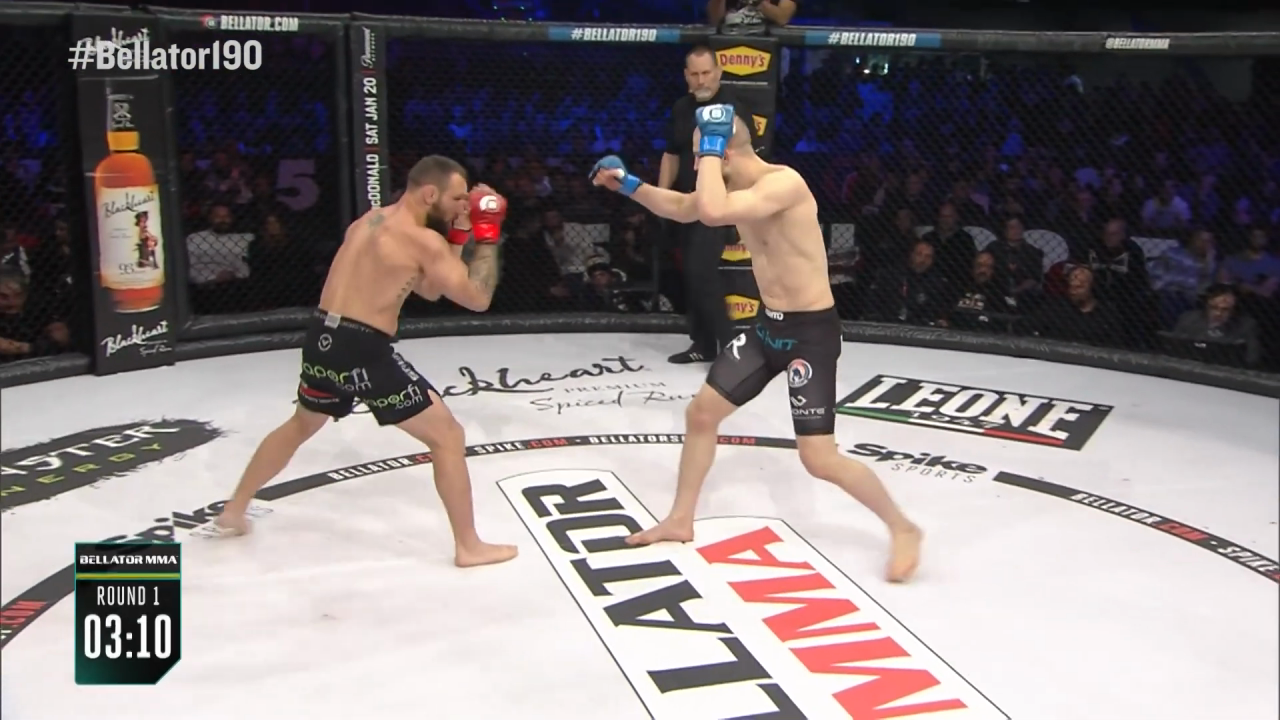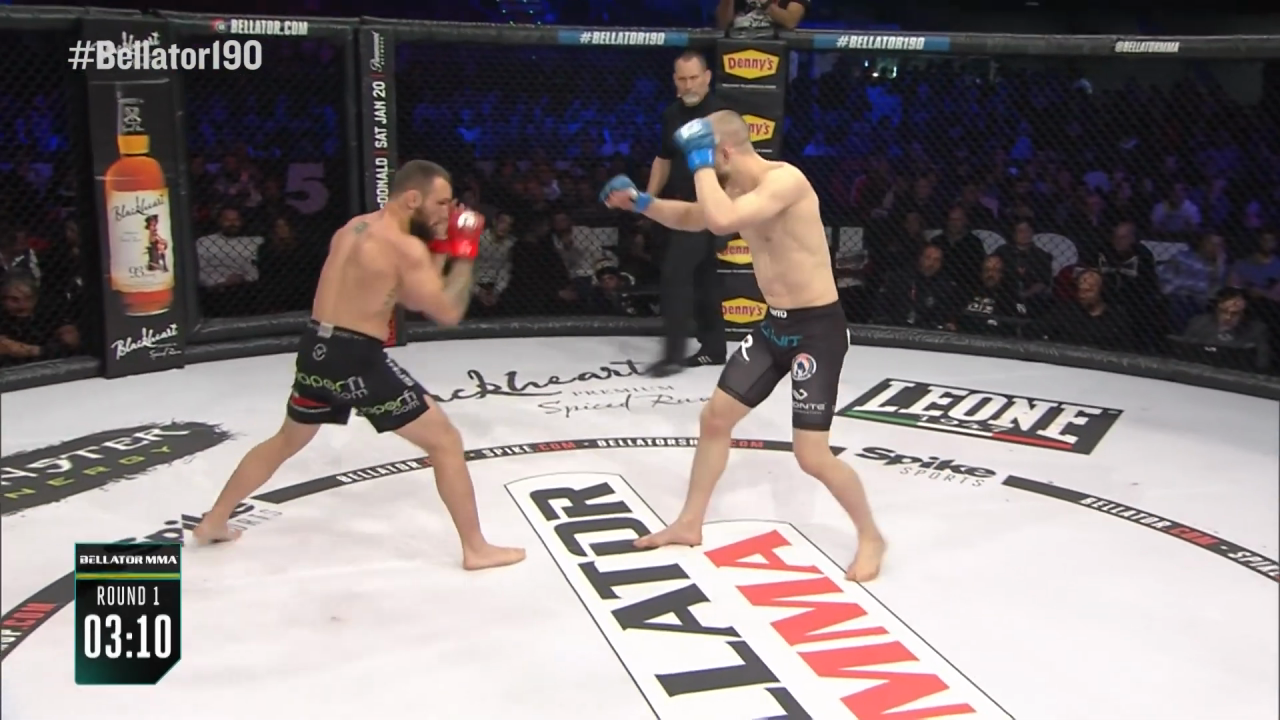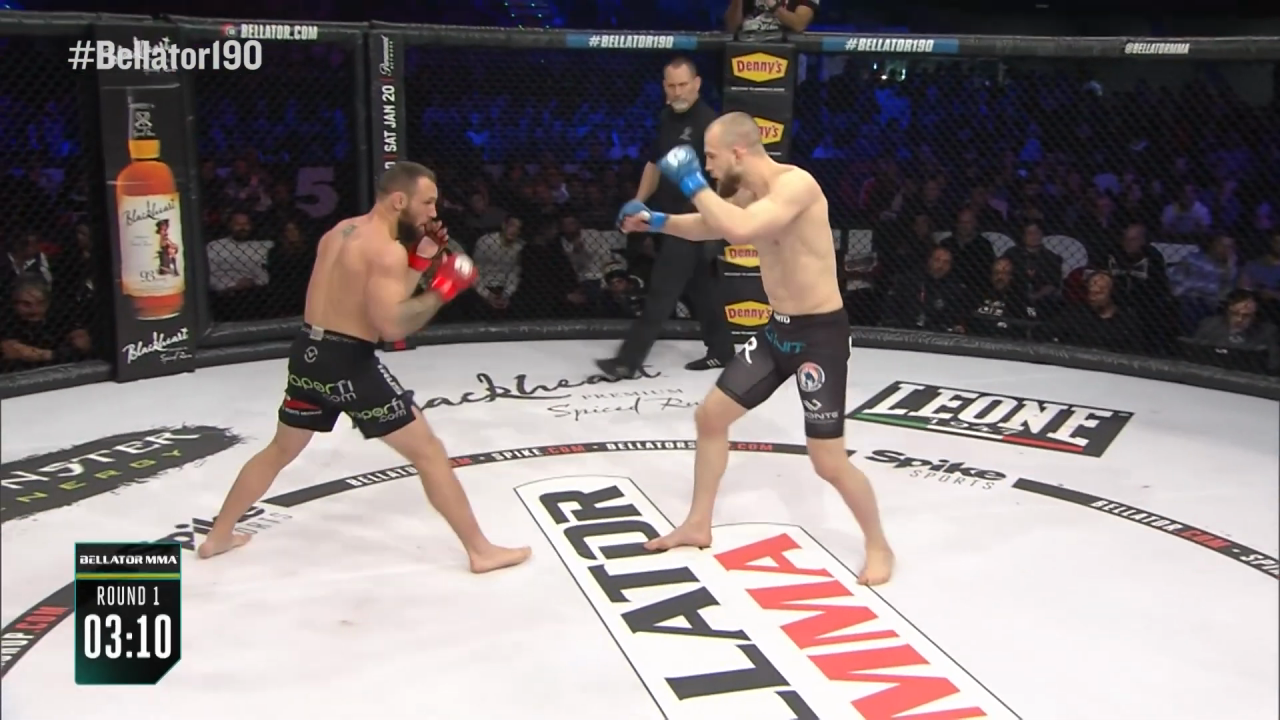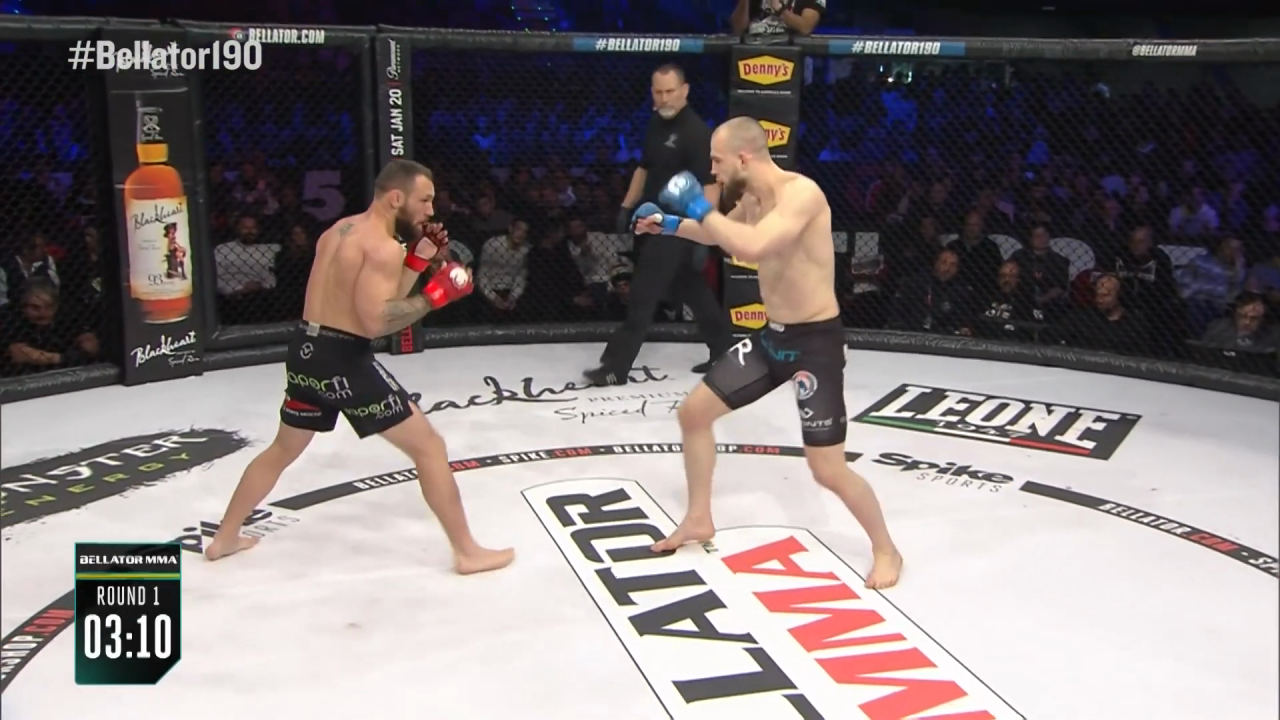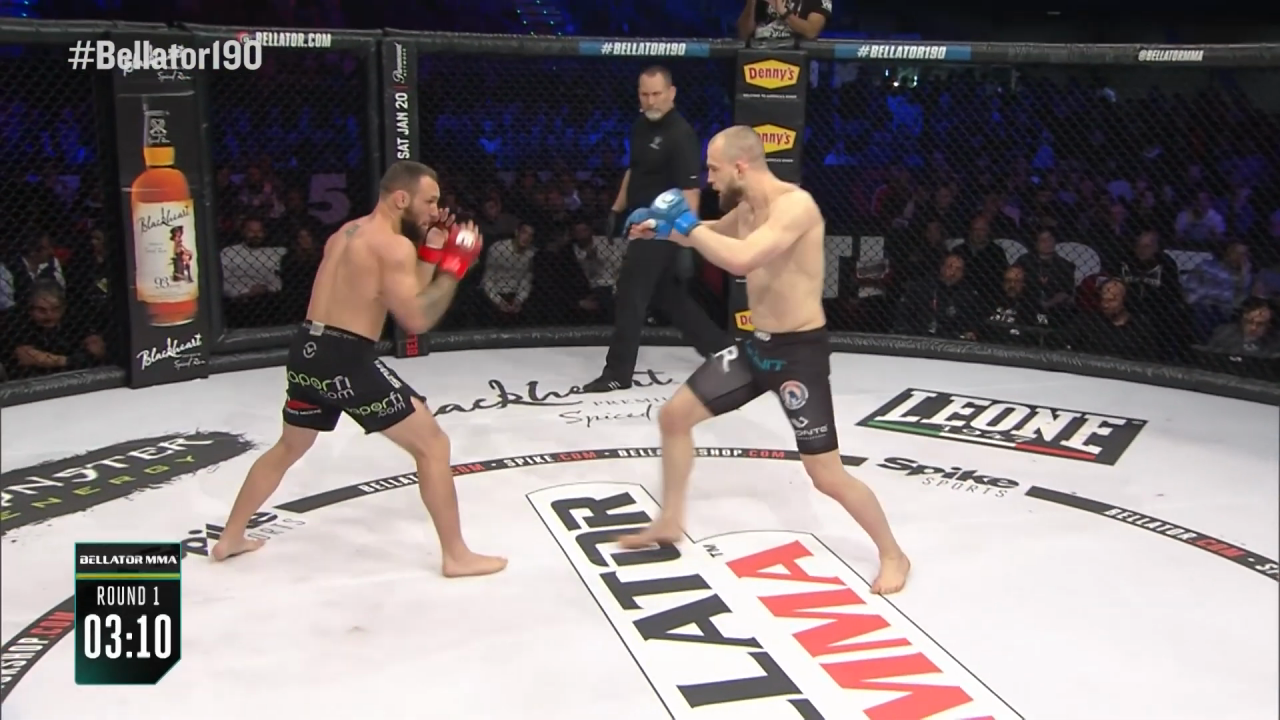
dt=0.1s
person 1, frame 1
left shoulder: (783, 184)
right shoulder: (744, 186)
left elbow: (712, 211)
right elbow: (683, 208)
left wrist: (709, 146)
right wrist: (626, 183)
left hip: (810, 331)
right hip: (771, 325)
left knee: (819, 458)
right knee: (701, 413)
left ankle: (901, 529)
right ankle: (680, 520)
person 1, frame 2
left shoulder: (784, 180)
right shoulder: (739, 187)
left elbow: (722, 220)
right elbow: (693, 215)
left wrist: (700, 163)
right wrist: (639, 201)
left hip: (817, 329)
right hip: (775, 325)
left knee: (811, 455)
right knee: (714, 419)
left ankle: (869, 538)
right ankle: (688, 524)
person 1, frame 3
left shoulder: (796, 184)
right shoulder: (750, 191)
left elbow: (739, 230)
right elbow: (709, 227)
left wrist: (693, 183)
right wrist: (656, 221)
left hip: (821, 335)
right hip: (779, 330)
left knee: (829, 462)
right knee: (710, 416)
left ankle: (878, 545)
right ankle: (697, 525)
person 1, frame 4
left shoulder: (801, 193)
right shoulder: (754, 199)
left elbow: (755, 248)
right elbow: (724, 229)
left wrist: (701, 209)
right wrist: (671, 223)
left hip: (815, 342)
right hip: (772, 337)
left knee: (828, 469)
right knee: (693, 411)
left ankle: (886, 550)
right ankle: (698, 521)
person 1, frame 5
left shoulder: (795, 205)
right shoulder: (748, 208)
left elbow: (741, 258)
right elbow: (715, 234)
left wrist: (688, 222)
right wrist: (664, 229)
left hip: (800, 351)
right hip: (758, 345)
left knee: (827, 475)
right knee: (674, 415)
left ankle: (892, 555)
right ankle: (670, 520)
person 2, frame 1
left shoulder: (367, 222)
right shoulder: (422, 241)
right elbow: (478, 299)
left wrist: (455, 238)
right wrist: (489, 235)
left hip: (322, 340)
right hip: (363, 352)
left knee: (299, 428)
right knee: (448, 438)
left ankle: (234, 511)
right ankle: (470, 545)
person 2, frame 2
left shoulder: (354, 229)
right shoulder: (403, 246)
right elbow: (449, 312)
left wrist: (434, 250)
right wrist: (464, 252)
left hip: (317, 351)
right hip: (358, 360)
left knee: (284, 442)
right knee: (445, 442)
left ankle: (212, 524)
right ankle: (477, 548)
person 2, frame 3
left shoulder: (341, 232)
right shoulder: (386, 250)
right elbow: (392, 324)
left wrist: (420, 260)
right wrist: (443, 289)
left hip: (308, 354)
right hip: (349, 362)
left knee: (281, 450)
right knee: (430, 454)
left ankle: (218, 535)
right ankle: (481, 550)
person 2, frame 4
left shoulder: (339, 231)
right shoulder: (381, 246)
right elbow: (375, 319)
left wrist: (416, 260)
right wrist: (436, 294)
left hip: (306, 351)
right hip: (345, 361)
left knee: (284, 449)
right knee: (429, 447)
left ankle: (225, 538)
right ankle: (467, 551)
person 2, frame 5
left shoulder: (347, 234)
right shoulder: (394, 245)
right elbow: (417, 320)
left wrist: (430, 255)
right wrist: (454, 266)
left hip: (308, 351)
right hip: (348, 361)
left knee: (287, 449)
right knee: (433, 445)
left ankle: (231, 538)
right ankle: (457, 555)
person 3, frame 1
left shoulder: (732, 109)
right shoulder: (681, 109)
left knee: (700, 272)
right knee: (693, 275)
left ankle: (727, 342)
right ankle: (704, 344)
person 3, frame 2
left shoulder: (719, 116)
right shoulder: (673, 114)
right wrist: (649, 199)
left knee: (674, 279)
right knee: (701, 279)
left ankle: (673, 353)
right ankle: (713, 348)
person 3, frame 3
left shoulder: (708, 123)
right shoulder: (666, 119)
right elbow: (654, 163)
right wrist: (638, 204)
right hip: (670, 215)
left knee: (662, 286)
right knee: (699, 285)
left ankle: (629, 360)
right ankle: (722, 350)
person 3, frame 4
left shoulder: (695, 131)
right shoulder: (655, 124)
left elbow: (710, 188)
right wrist: (626, 208)
left knee: (644, 294)
right knee: (694, 290)
left ankle: (616, 366)
right ankle: (726, 351)
person 3, frame 5
left shoulder: (680, 134)
right shoulder: (641, 127)
left elbow: (690, 191)
right wrist: (617, 210)
left knee: (629, 298)
right knee: (669, 297)
left ankle: (619, 373)
right ankle: (718, 347)
